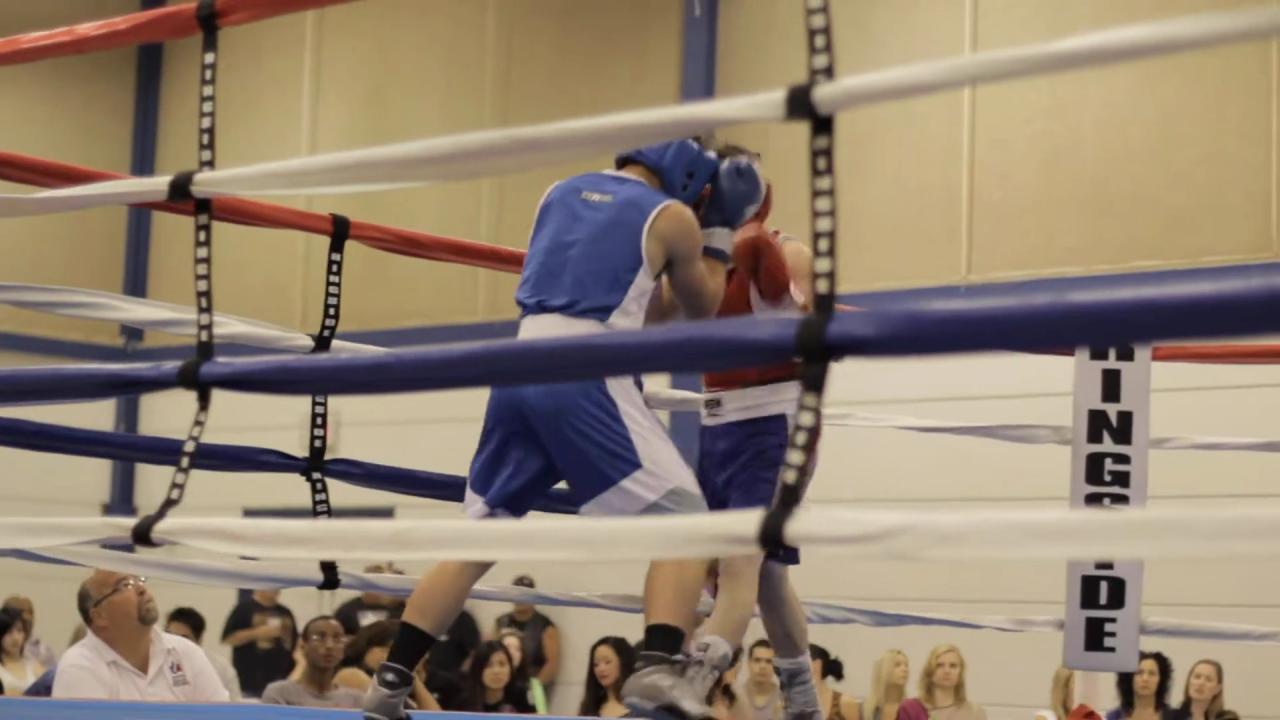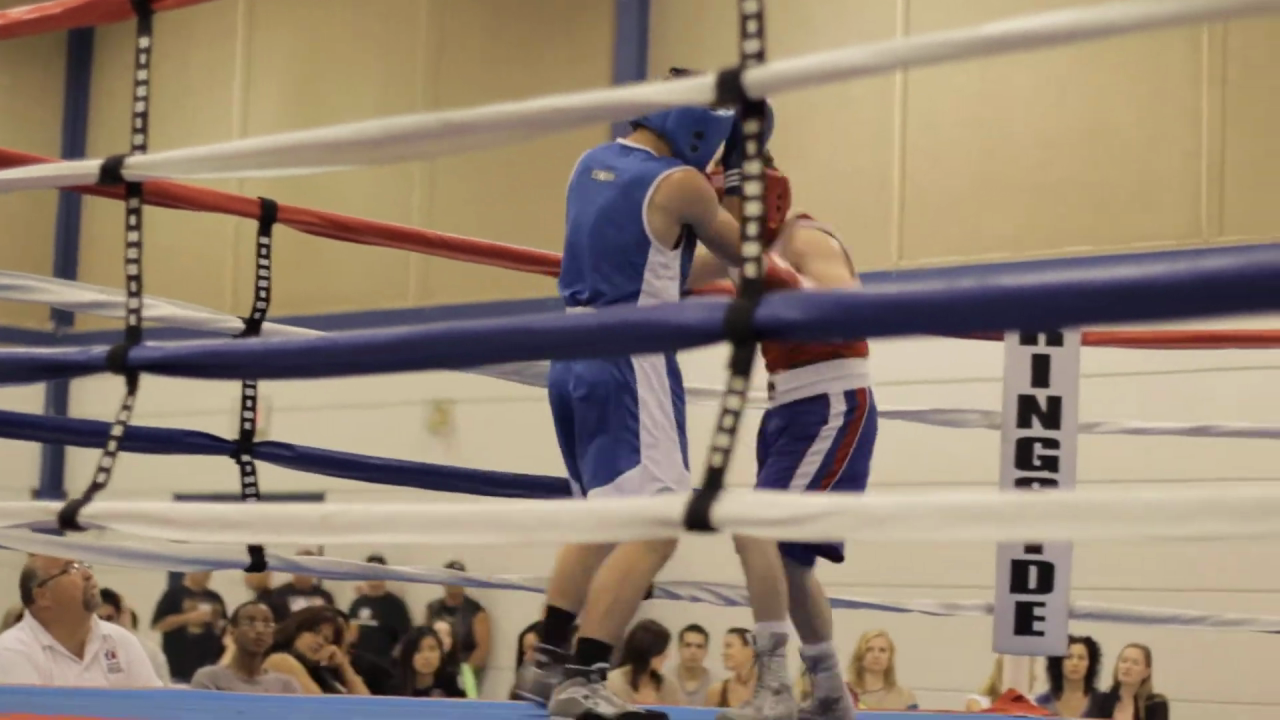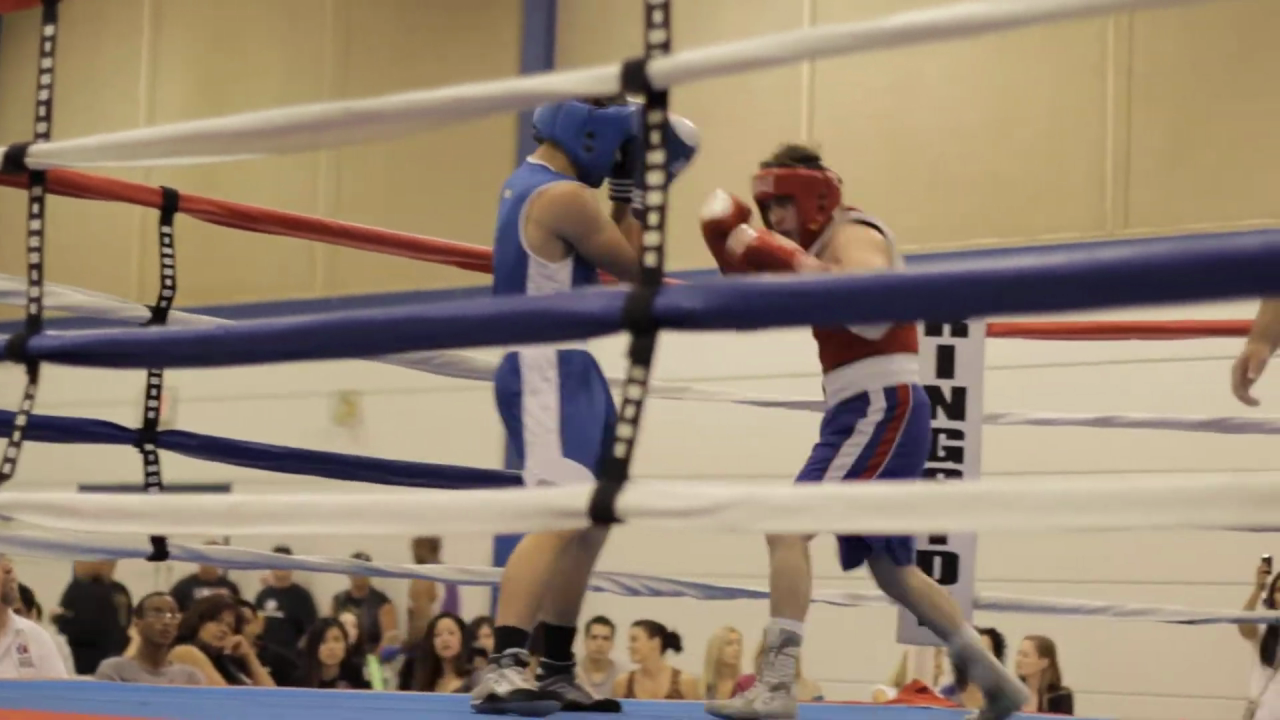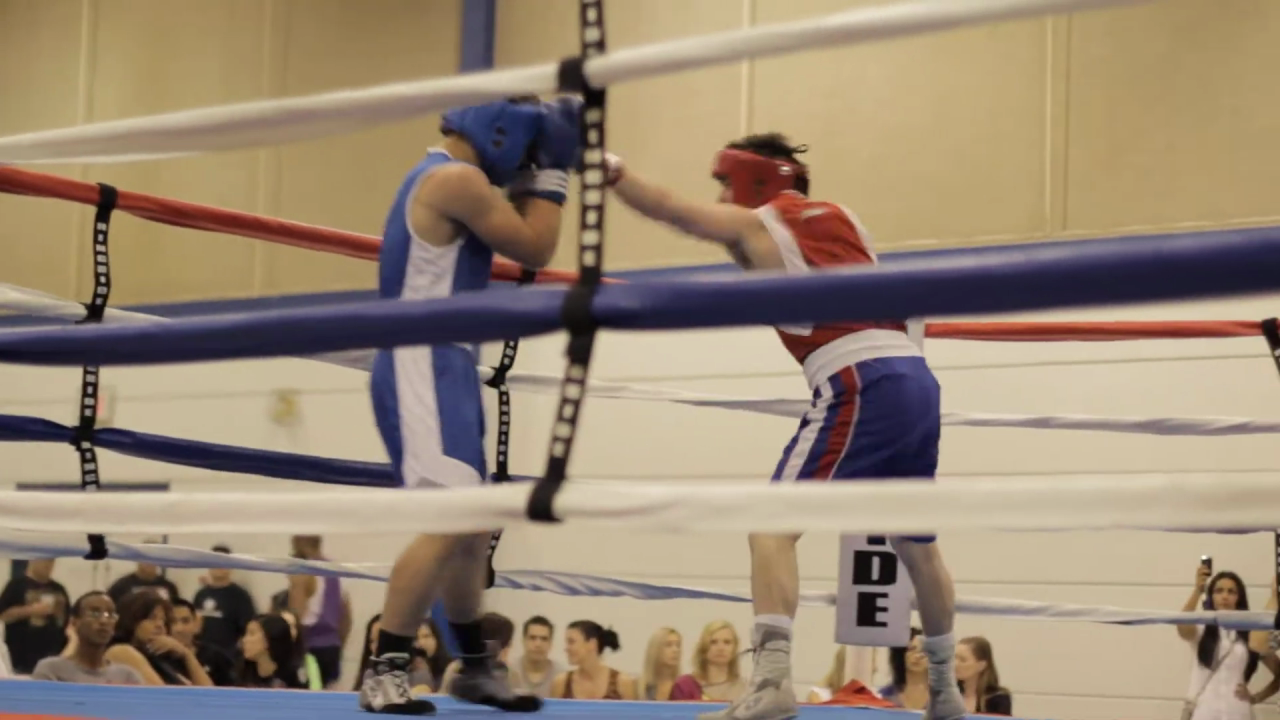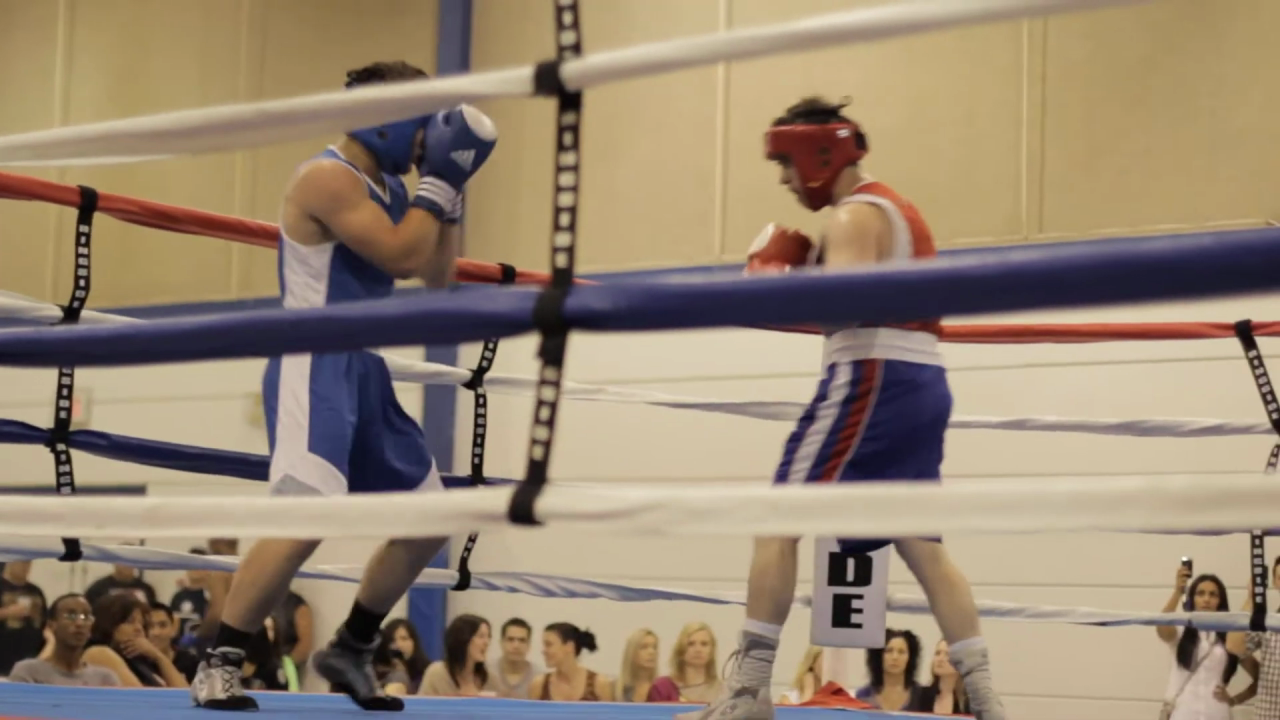
dt=0.4s
person 1, frame 1
left shoulder: (560, 193)
right shoulder: (673, 216)
right elbow: (703, 309)
right wrist: (720, 228)
right hip: (591, 376)
right ankle: (660, 669)
person 1, frame 2
left shoulder: (590, 164)
right shoulder: (677, 181)
right elbow: (735, 248)
left hip: (572, 357)
right hip: (631, 360)
right knee: (650, 530)
left ankle: (549, 661)
person 1, frame 3
left shoulder: (535, 182)
right shoulder: (562, 194)
left elbow: (610, 241)
right elbow: (630, 265)
left wrist: (632, 181)
left hip: (566, 367)
right hip: (547, 368)
left knee: (588, 524)
right ankle: (502, 666)
person 1, frame 4
left shoulder: (450, 180)
right shoulder: (456, 178)
left elbow: (516, 246)
right elbow: (536, 249)
left wrist: (532, 173)
right wrist: (554, 167)
left hip: (445, 366)
right hip: (423, 364)
left knee: (469, 527)
left ankle: (476, 666)
right ankle: (386, 670)
person 1, frame 5
left shoulder: (384, 186)
right shoulder: (326, 178)
left elbow: (437, 274)
right elbow: (396, 253)
left wrist: (452, 174)
right wrist: (441, 175)
left hip: (360, 367)
right hip: (313, 363)
left ankle: (349, 649)
right ankle: (219, 665)
person 2, frame 1
left shoulder: (787, 256)
left wrist: (780, 290)
left hip: (777, 429)
right hip: (720, 432)
left knee: (742, 556)
right knee: (763, 576)
person 2, frame 2
left shoulder: (809, 241)
right shoulder: (764, 244)
right elbow: (689, 279)
left wrist: (774, 272)
left hip: (834, 412)
right hip: (792, 412)
right knee: (789, 557)
person 2, frame 3
left shoulder: (851, 238)
right shoulder: (814, 248)
left wrist: (792, 261)
right wrist: (732, 252)
left hip: (882, 409)
right hip: (864, 412)
left knee: (786, 529)
right knee: (890, 567)
person 2, frame 4
left shoulder: (755, 225)
right shoulder: (835, 216)
left elbow: (667, 207)
left wrist: (613, 168)
left hip: (857, 392)
right hip: (911, 384)
left knee: (773, 530)
right knee: (918, 545)
person 2, frame 5
left shoulder: (856, 216)
right shoulder: (890, 205)
left wrist: (778, 278)
right wrist: (808, 266)
left hip: (871, 380)
right hip: (923, 384)
left knee: (777, 526)
right knee: (923, 544)
